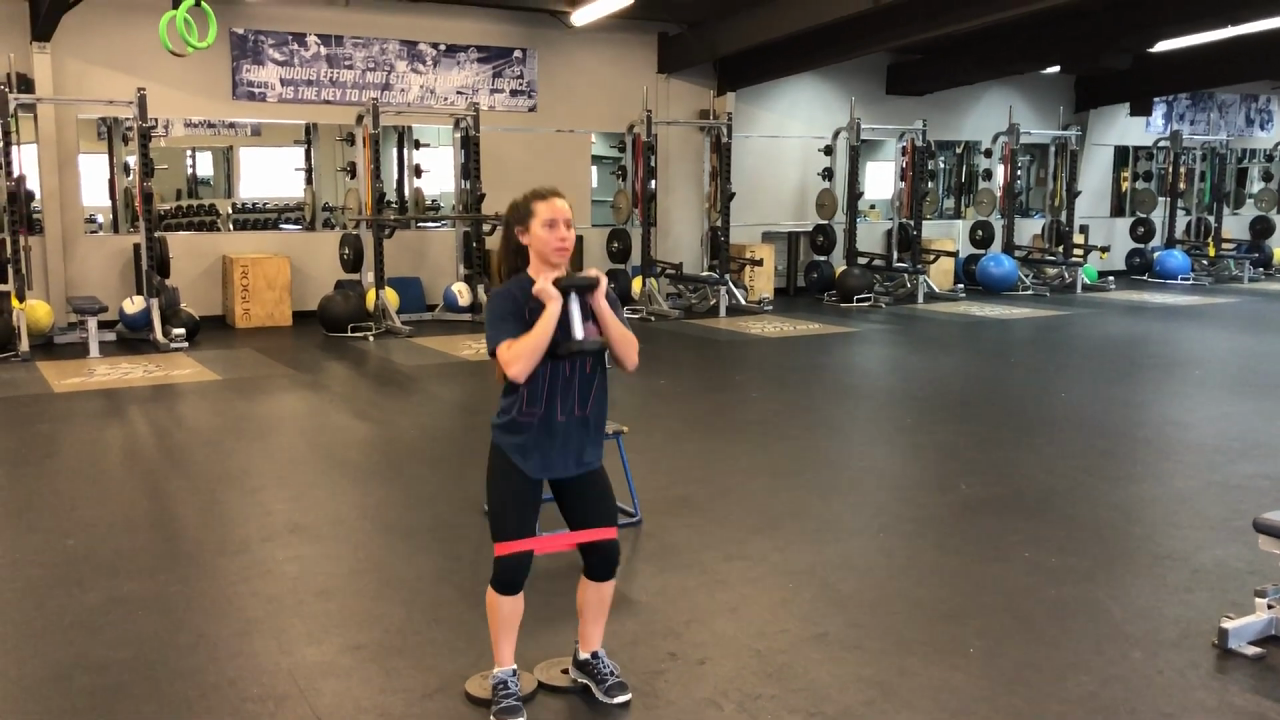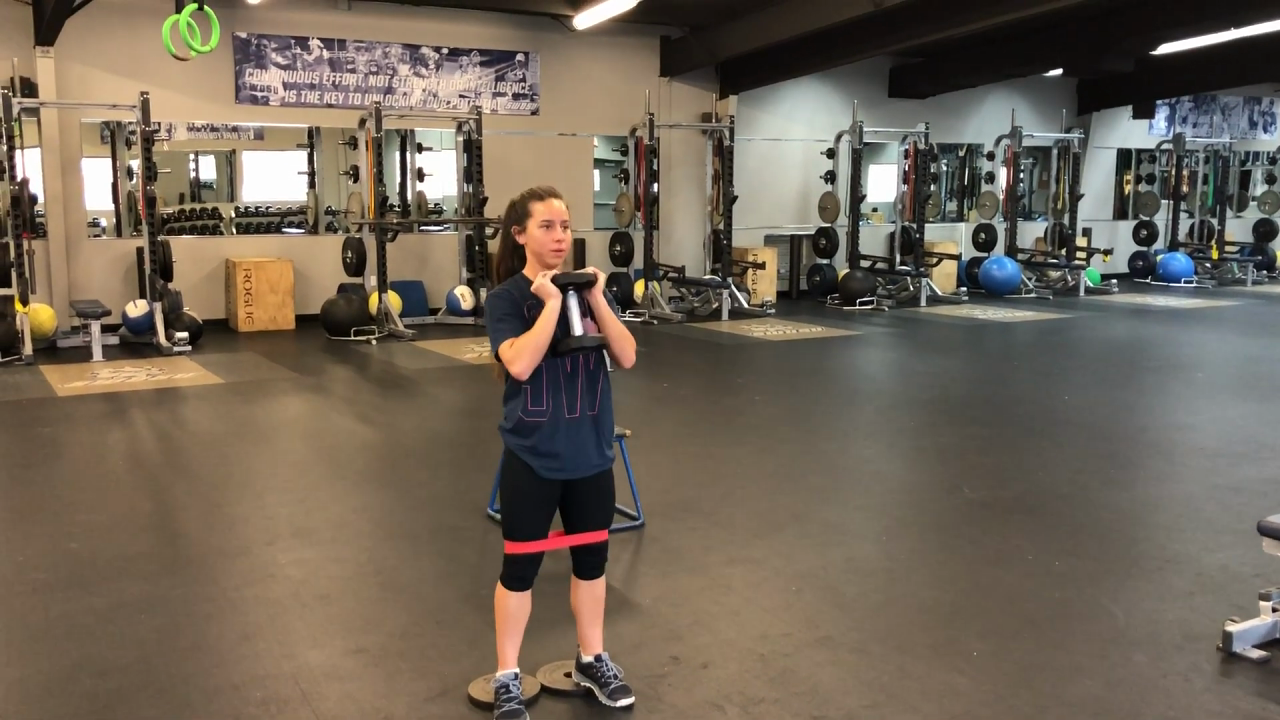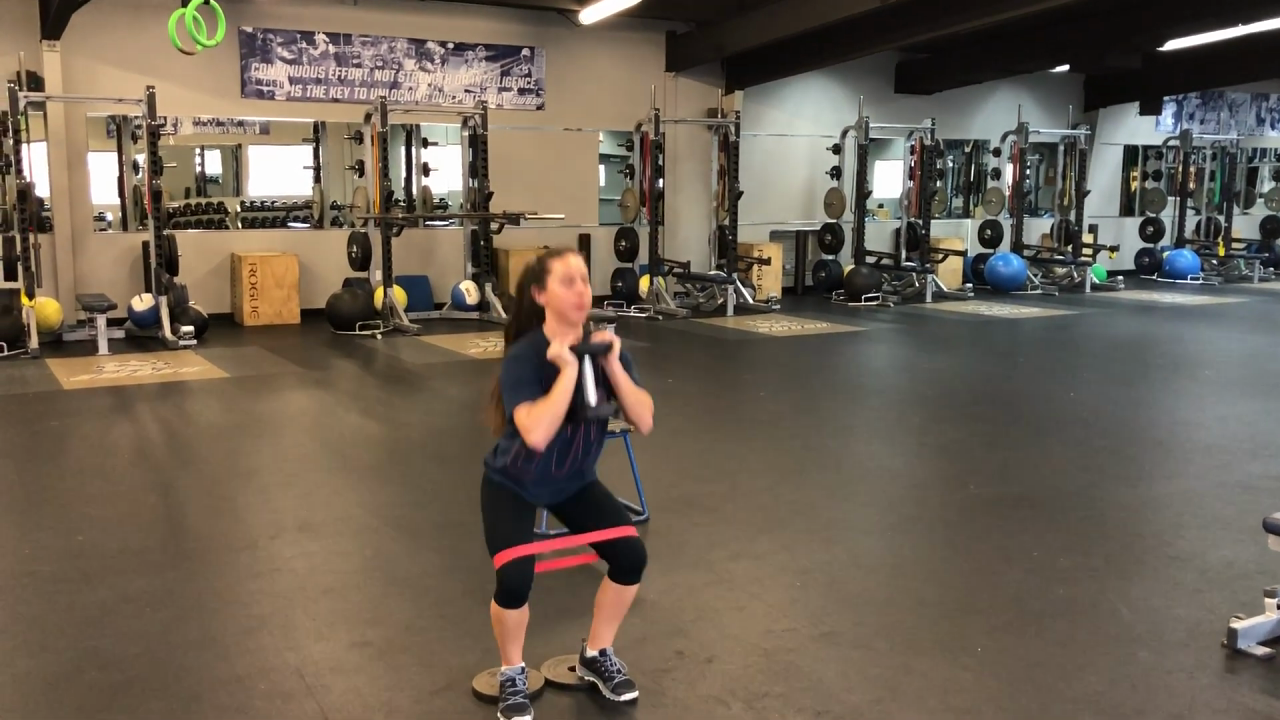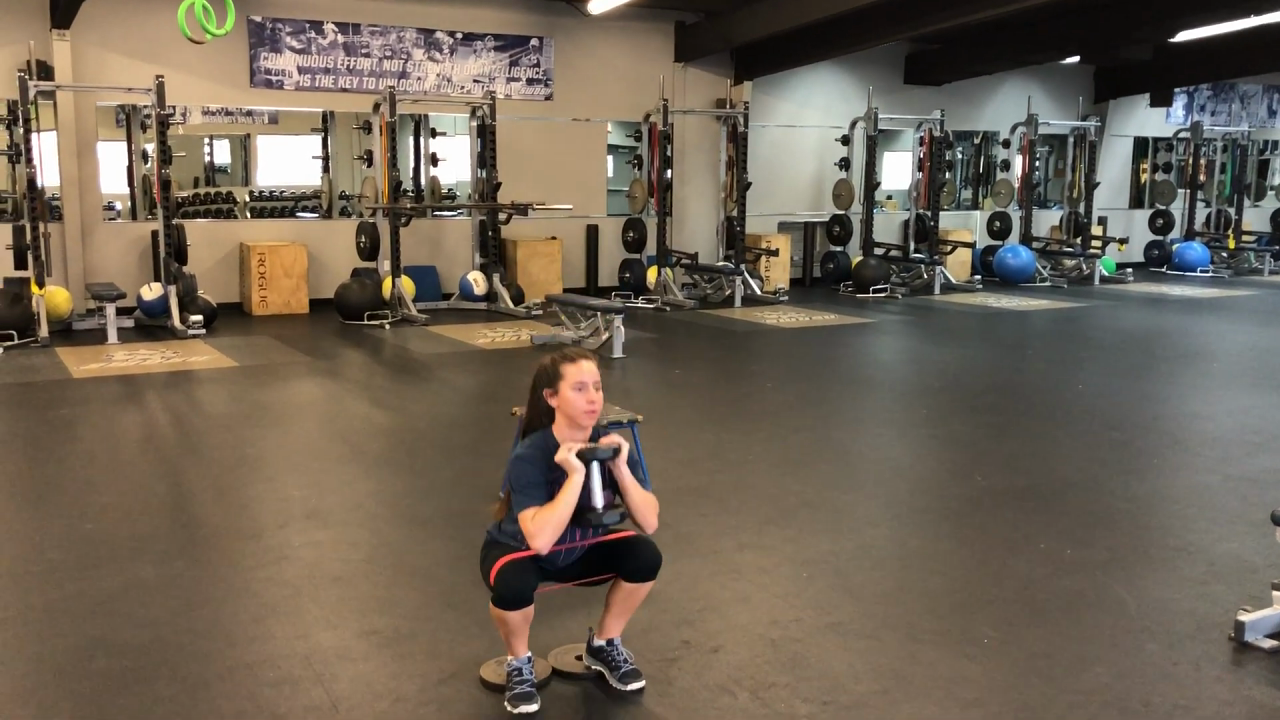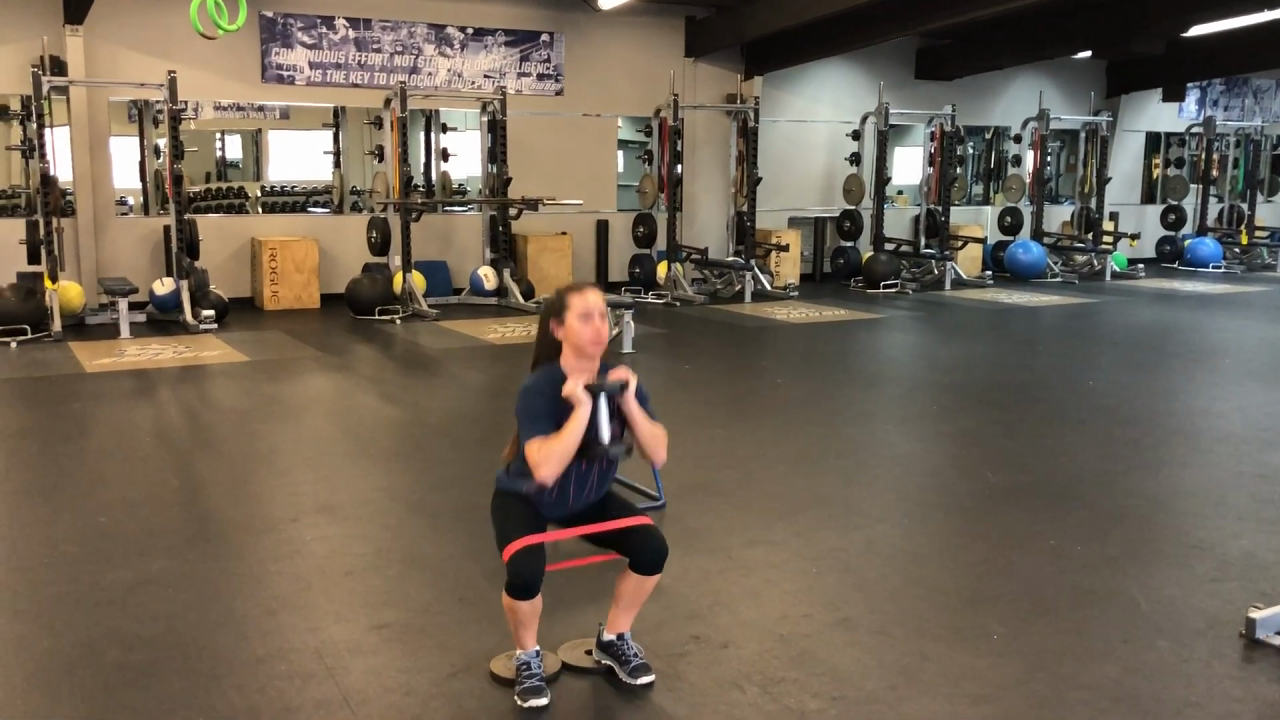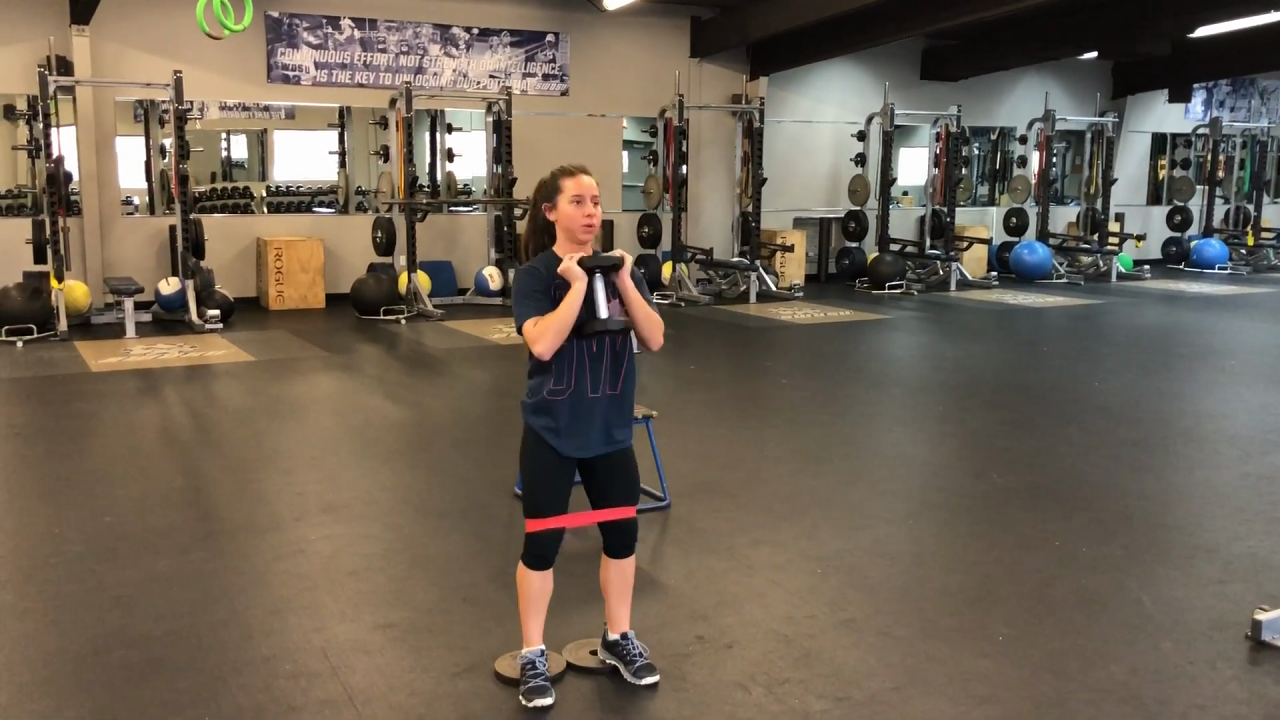
dt=0.4s
person 1, frame 1
left shoulder: (591, 289)
right shoulder: (508, 297)
left elbow: (630, 360)
right elbow: (516, 367)
left wrist: (597, 302)
right wrist: (552, 304)
left hip: (581, 452)
right hip: (519, 453)
left knee: (603, 556)
right knee: (512, 566)
left ankle: (589, 658)
right ankle: (504, 676)
person 1, frame 2
left shoulder: (588, 287)
right shoulder: (507, 298)
left elbow: (626, 358)
right elbow: (519, 364)
left wrist: (596, 300)
right wrist: (553, 303)
left hip: (591, 452)
right hip: (532, 455)
left knee: (591, 556)
right knee: (521, 566)
left ankle: (592, 662)
person 1, frame 3
left shoulder: (603, 347)
right shoulder: (523, 358)
left elbow: (644, 421)
right elbow: (536, 435)
left wrist: (613, 365)
right wrist: (567, 372)
left hip: (574, 482)
right hip: (513, 486)
left knee: (630, 556)
right knee: (514, 578)
left ankle: (595, 656)
right ankle: (512, 675)
person 1, frame 4
left shoulder: (611, 446)
right shoulder: (530, 457)
left elbow: (649, 523)
right elbow: (540, 540)
left wrist: (621, 469)
right wrist: (576, 474)
left hip: (579, 552)
right hip: (515, 550)
left knee: (645, 558)
right knee: (512, 588)
left ankle: (604, 643)
right ankle: (519, 664)
person 1, frame 5
left shoulder: (618, 379)
right shoulder: (539, 389)
left elbow: (657, 454)
right elbow: (544, 471)
left wrist: (629, 400)
right wrist: (582, 408)
left hip: (588, 497)
right hip: (524, 499)
left knee: (651, 549)
right knee: (525, 572)
left ankle: (614, 639)
right ankle: (528, 658)
person 1, frame 6
left shoulder: (617, 266)
right shoulder: (534, 274)
left elbow: (654, 339)
right elbow: (542, 344)
left wrist: (625, 282)
right wrist: (578, 284)
left hip: (610, 431)
right hip: (551, 433)
left knee: (621, 536)
right knee: (542, 542)
left ankle: (618, 640)
right ankle: (532, 657)
